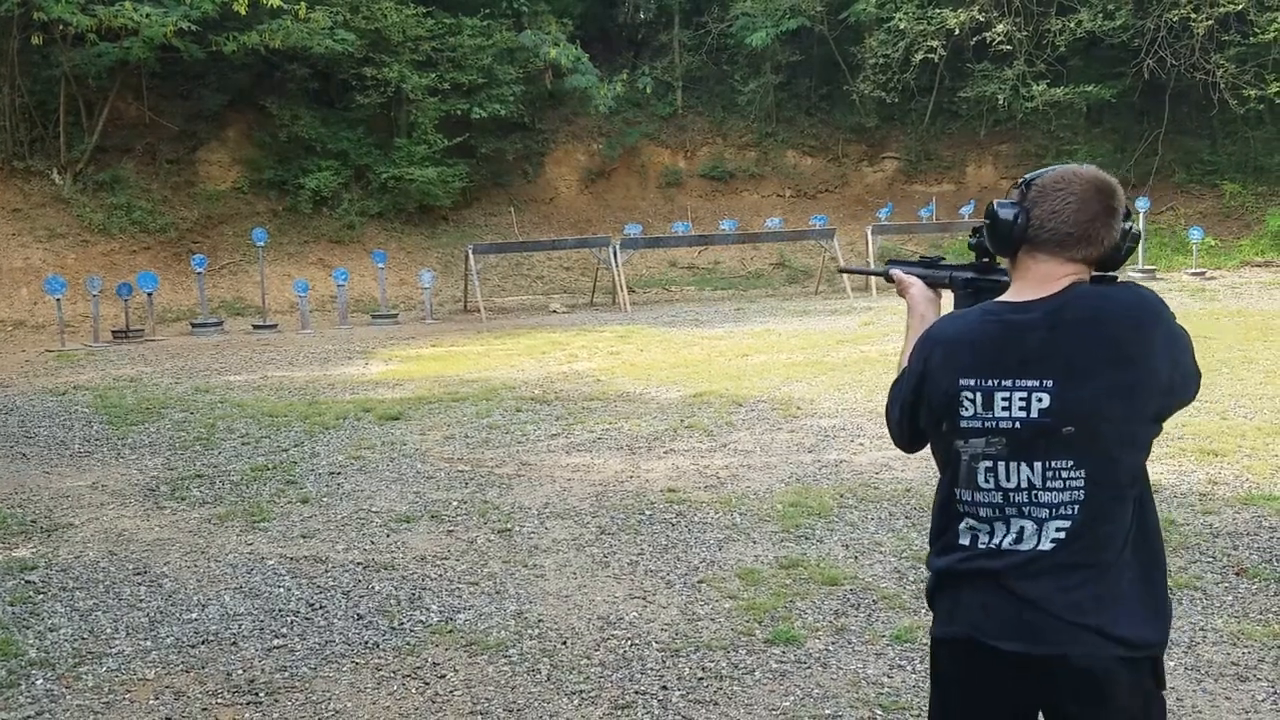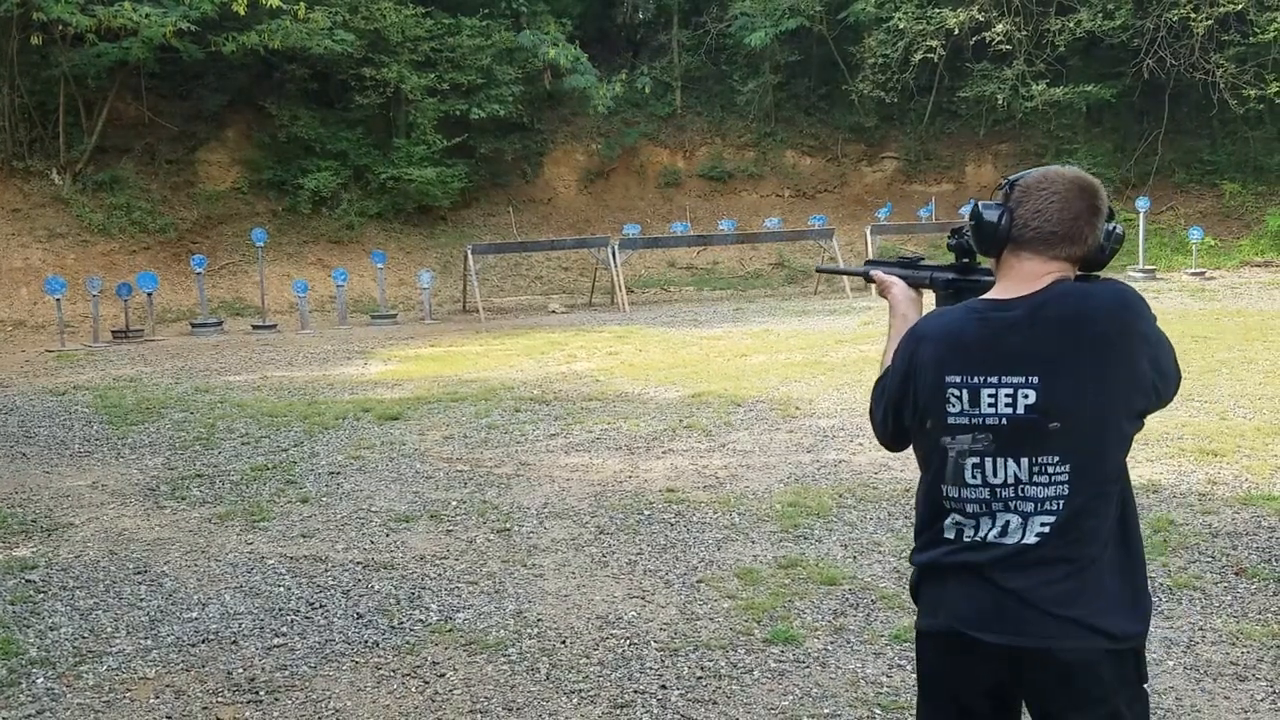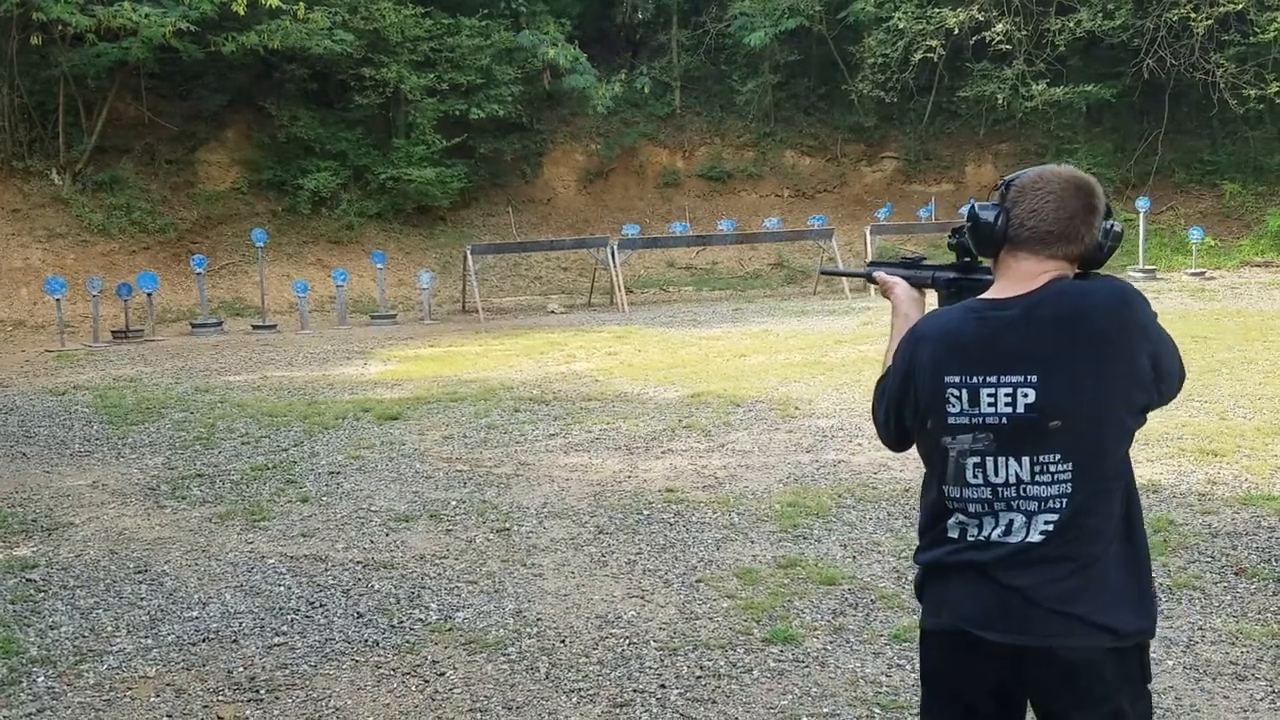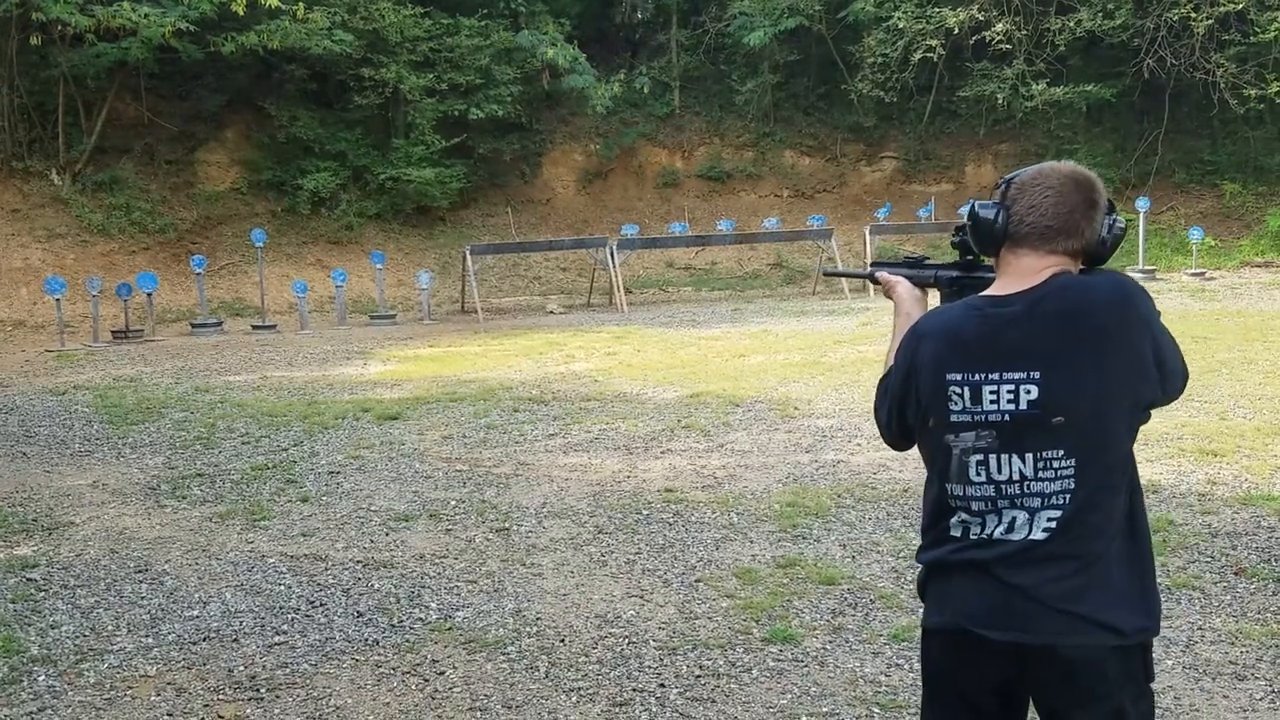
dt=0.3s
person 1, frame 1
left shoulder: (948, 340)
right shoulder: (1135, 321)
left elbow: (906, 429)
right elbow: (1180, 381)
left hip: (973, 628)
right hip: (1101, 635)
person 1, frame 2
left shoulder: (933, 335)
right shoulder: (1114, 316)
left elbow: (890, 427)
right elbow: (1160, 382)
left hip: (957, 621)
right hip: (1083, 627)
person 1, frame 3
left shoulder: (933, 335)
right shoulder: (1113, 312)
left elbow: (893, 427)
right elbow: (1164, 381)
left hip: (961, 620)
right hip: (1087, 624)
person 1, frame 4
left shoulder: (934, 332)
right shoulder: (1115, 307)
left elbow: (895, 426)
right elbow: (1168, 381)
left hip: (963, 619)
right hip: (1091, 622)
